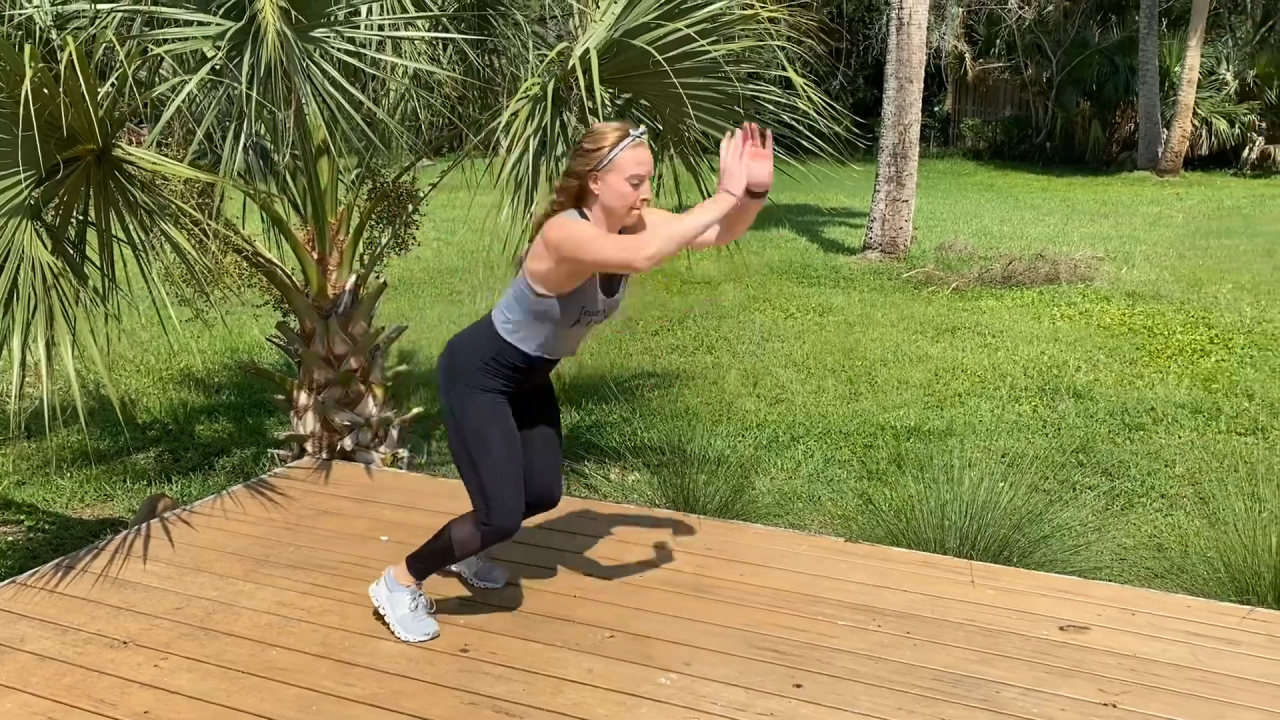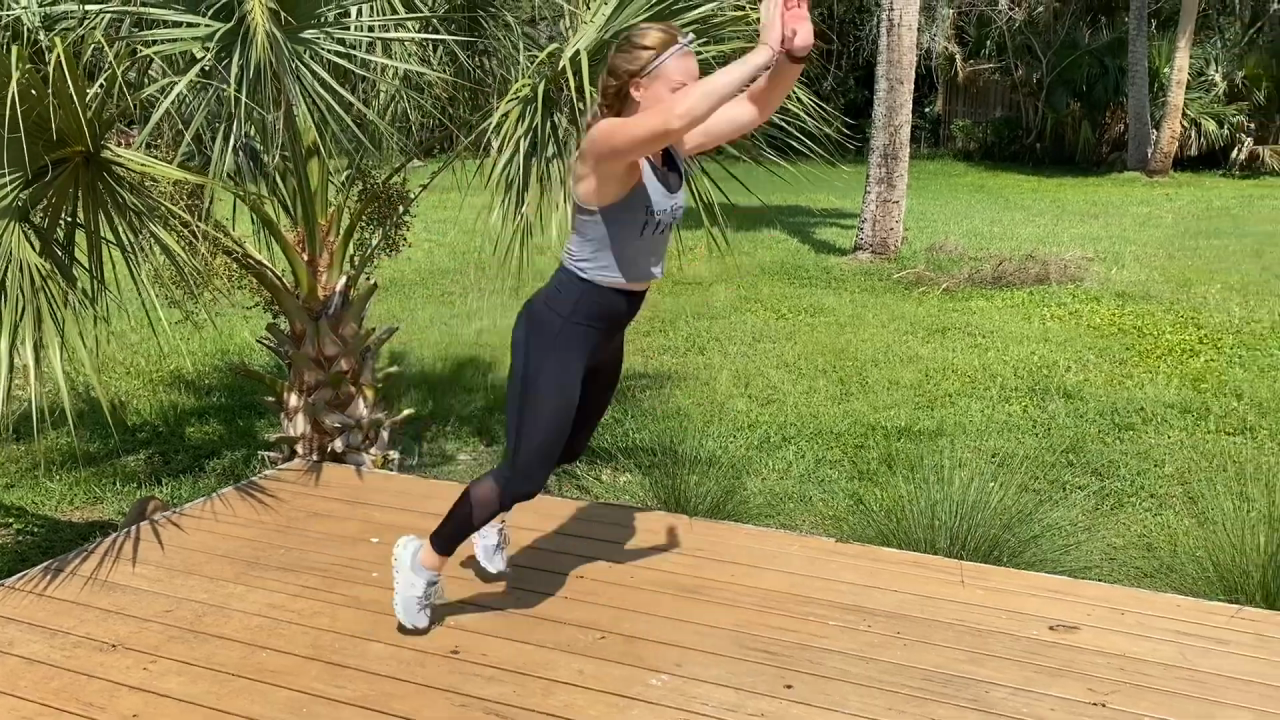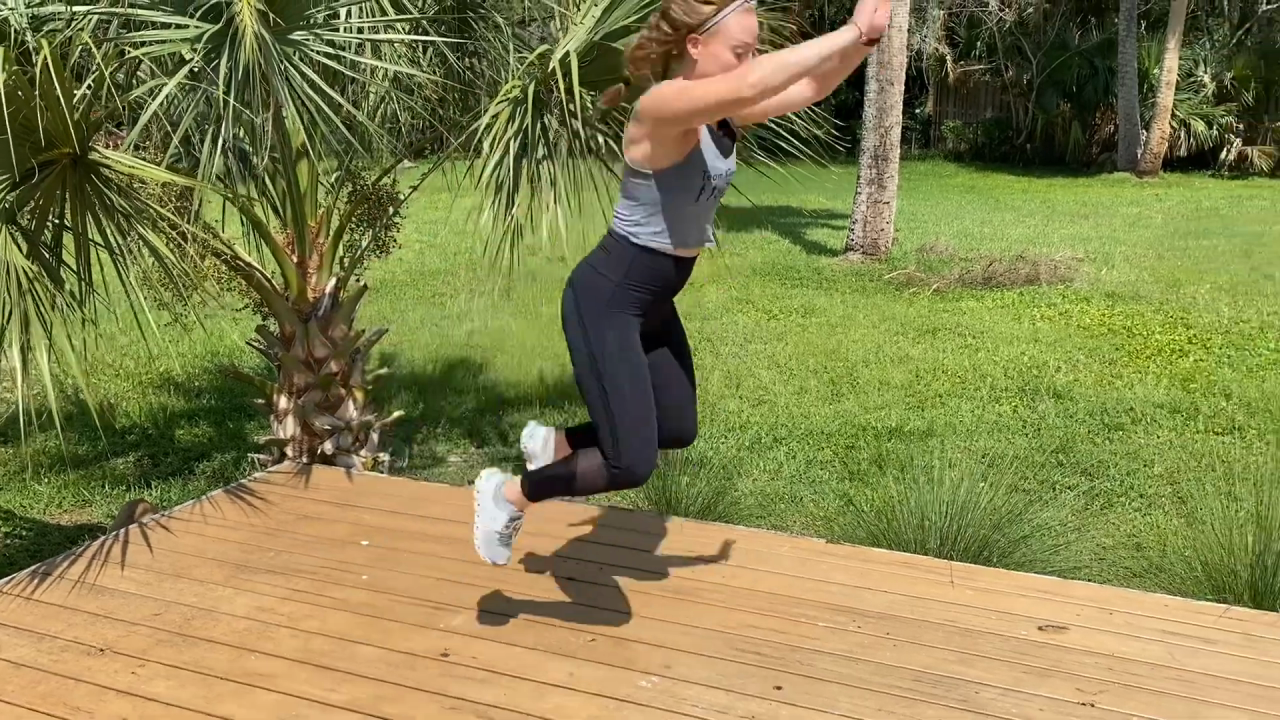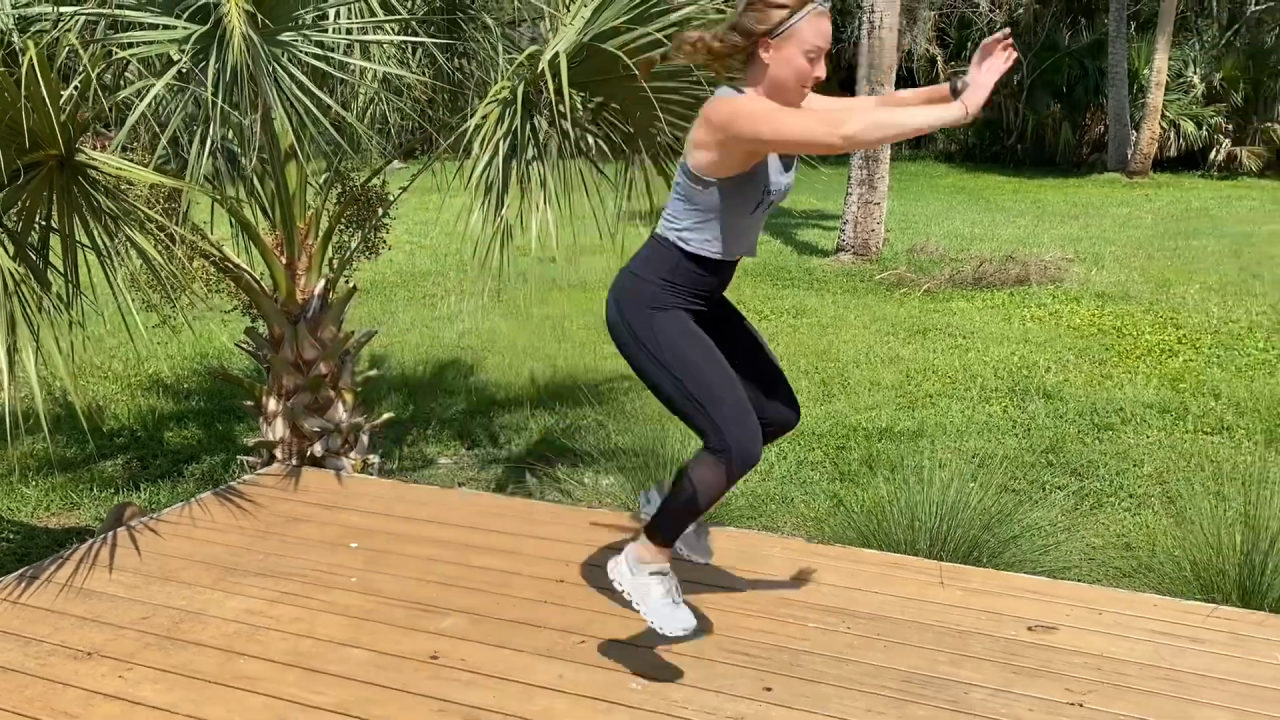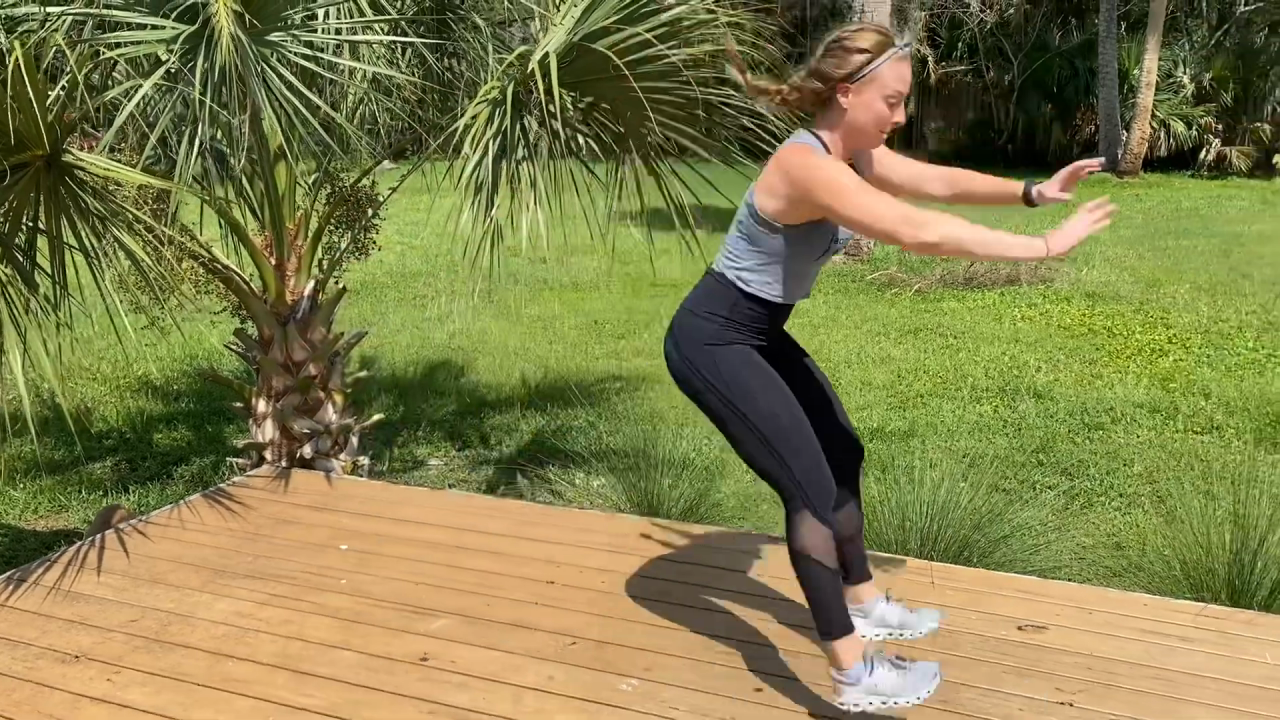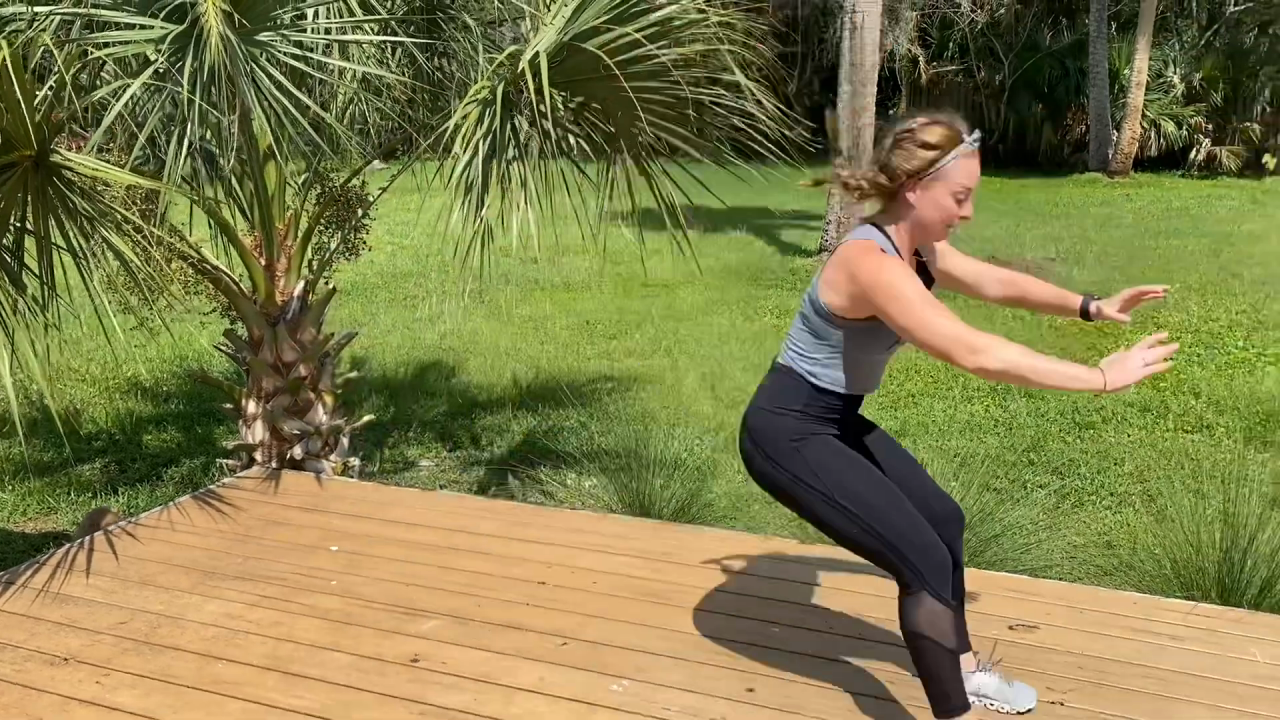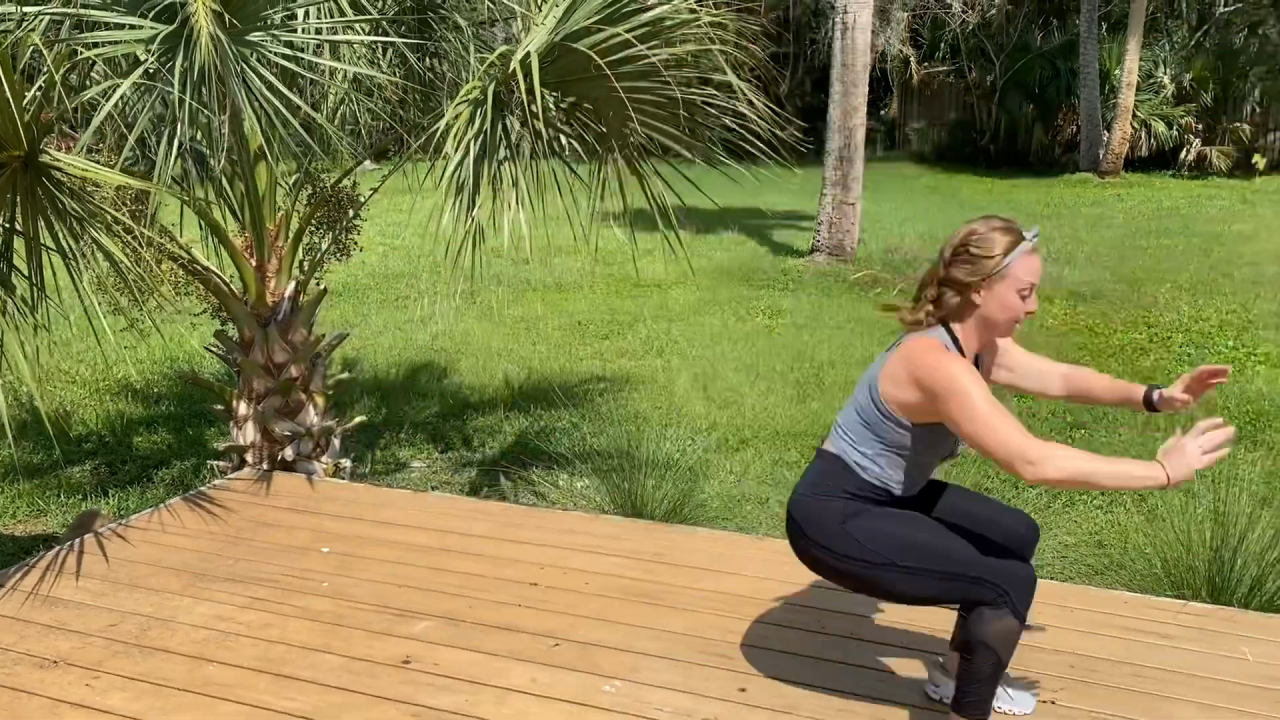
dt=0.1s
person 1, frame 1
left shoulder: (631, 227)
right shoulder: (566, 235)
left elbow: (720, 232)
right elbow: (642, 257)
left wrist: (753, 191)
right wrist: (724, 196)
left hip: (527, 377)
right hip: (477, 378)
left knee: (542, 495)
right knee: (500, 517)
left ankle: (467, 551)
right ankle: (399, 584)
person 1, frame 2
left shoulder: (665, 145)
right shoulder: (608, 144)
left elbow: (759, 108)
right elbow: (678, 116)
left wrist: (793, 55)
right wrist: (762, 52)
left hip: (602, 332)
right hip: (558, 332)
left knee: (559, 454)
right knee: (523, 471)
left ankle: (483, 521)
right ankle: (425, 556)
person 1, frame 3
left shoulder: (721, 109)
right shoulder: (664, 107)
left elbow: (816, 83)
right elbow: (751, 85)
left hip: (652, 298)
right hip: (606, 299)
left knee: (675, 429)
right knee: (631, 465)
left ankle: (552, 447)
right ankle: (510, 494)
person 1, frame 4
left shoulder: (776, 106)
right shoulder: (733, 116)
left elbow: (866, 118)
right elbow: (847, 133)
left wrist: (959, 87)
right wrist: (965, 105)
left hip: (698, 299)
right hip: (652, 306)
left knee: (779, 414)
right knee: (740, 442)
left ankle: (674, 507)
right ankle: (644, 562)
person 1, frame 5
left shoulder: (852, 154)
right shoulder: (806, 166)
left elbow: (938, 182)
right elbow: (919, 234)
left wrist: (1034, 192)
right wrist: (1042, 245)
left hip: (757, 336)
right hip: (711, 340)
left knee: (842, 457)
right knee: (813, 484)
left ankle: (861, 600)
person 1, frame 6
left shoulder: (915, 245)
right shoulder: (870, 263)
left elbow: (1000, 283)
right elbow: (974, 354)
left wrist: (1090, 307)
right wrist: (1096, 376)
left hip: (829, 422)
right hip: (786, 433)
left knee: (942, 526)
right knee: (925, 556)
left ankle: (958, 662)
person 1, frame 7
left shoulder: (975, 341)
right shoulder: (938, 365)
left elbow: (1059, 378)
right elbow: (1037, 464)
left wrist: (1153, 396)
right wrist: (1160, 472)
left hip: (879, 494)
right hip: (834, 516)
left knee: (1017, 537)
right knee: (1008, 583)
left ankle: (956, 673)
